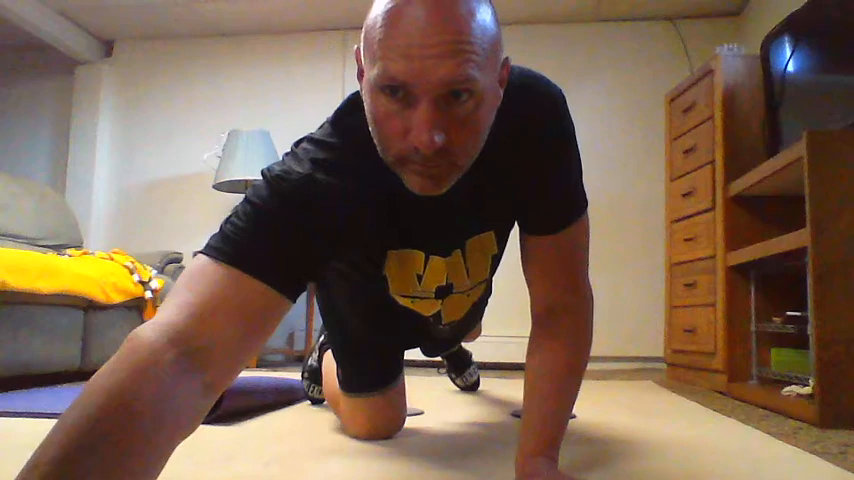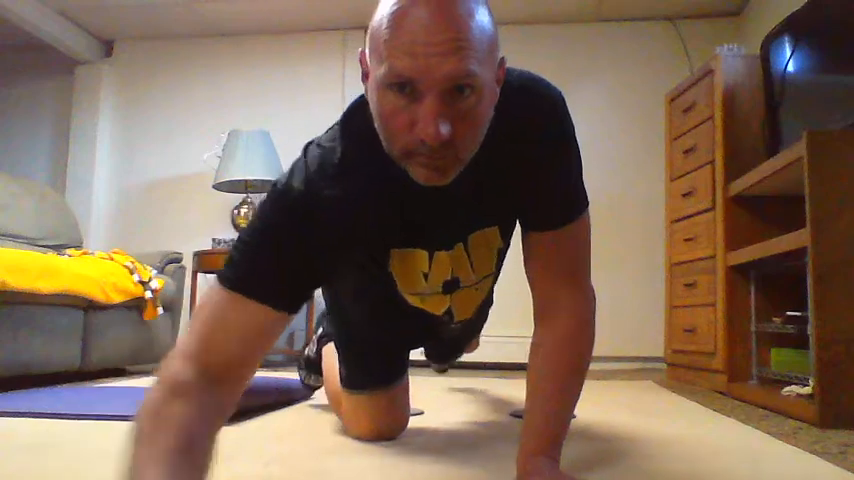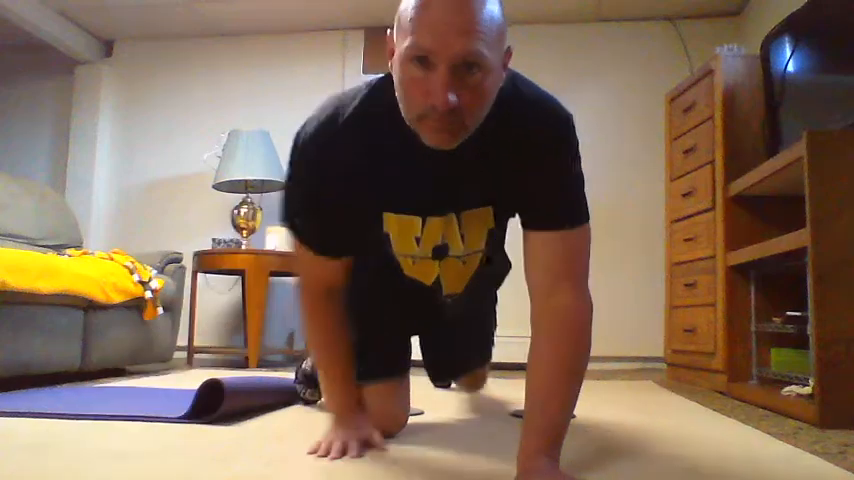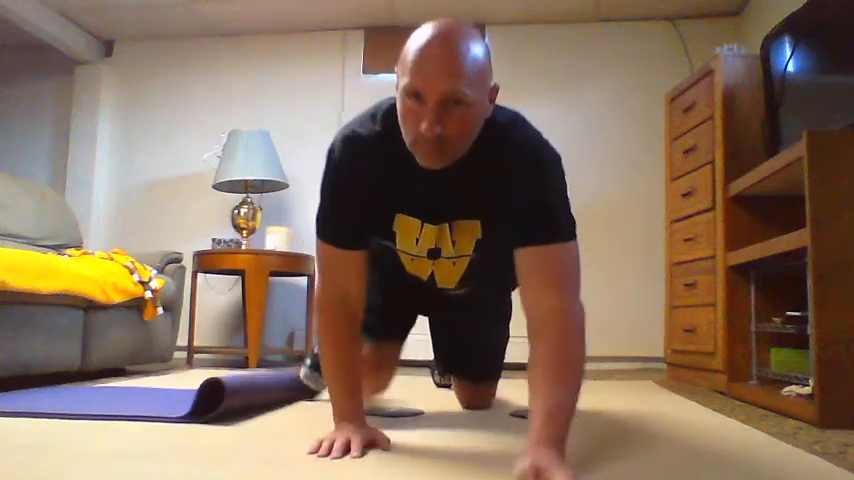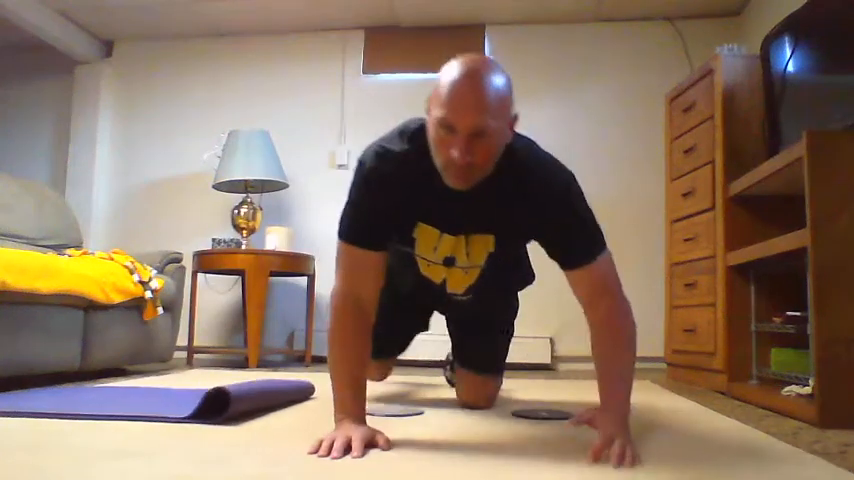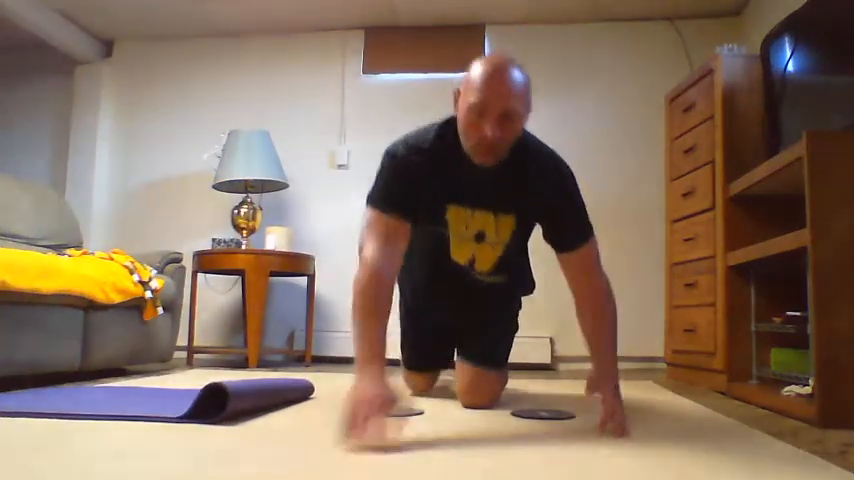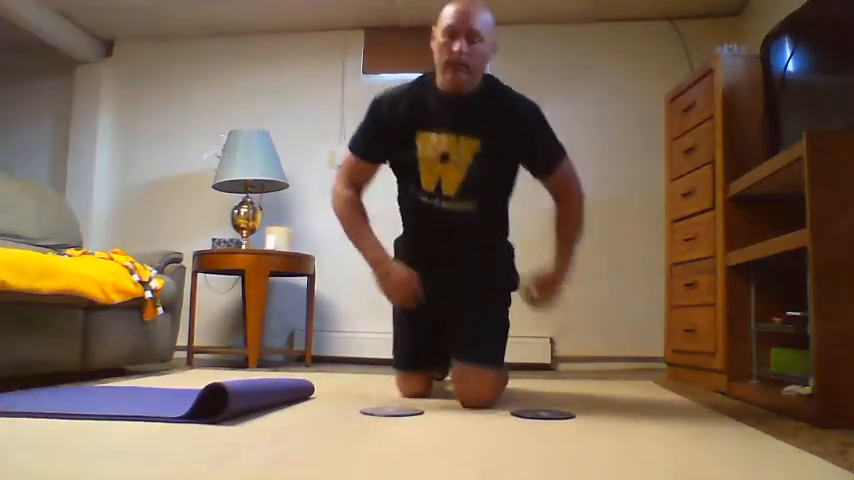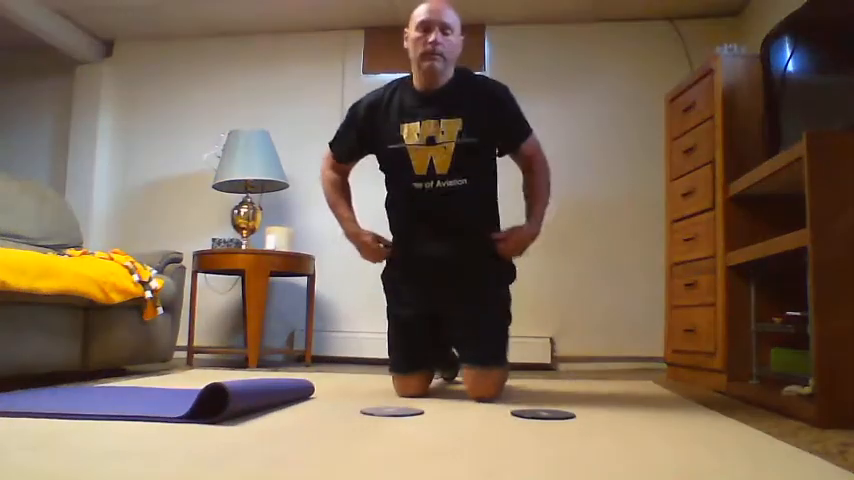
dt=0.3s
person 1, frame 1
left shoulder: (537, 117)
right shoulder: (314, 179)
left elbow: (561, 305)
right elbow: (180, 355)
left hip: (460, 295)
right hip: (364, 296)
left knee: (456, 338)
left ankle: (449, 349)
right ankle: (327, 360)
person 1, frame 2
left shoulder: (539, 119)
right shoulder: (319, 186)
left elbow: (563, 300)
right elbow: (200, 372)
left hip: (467, 289)
right hip: (371, 301)
left knee: (451, 347)
right ankle: (329, 350)
person 1, frame 3
left shoulder: (542, 127)
right shoulder: (330, 138)
left elbow: (562, 297)
right elbow: (321, 284)
right wrist: (344, 414)
left hip: (468, 283)
right hip: (375, 281)
left knee: (470, 381)
right knee: (381, 418)
left ankle: (442, 353)
right ankle: (323, 363)
person 1, frame 4
left shoulder: (528, 157)
right shoulder: (355, 150)
left elbow: (555, 306)
right elbow: (339, 293)
right wrist: (347, 418)
left hip: (480, 283)
right hip: (392, 268)
left knee: (476, 400)
right knee: (370, 377)
left ankle: (449, 359)
right ankle: (327, 358)
person 1, frame 5
left shoulder: (547, 183)
right shoulder: (384, 165)
left elbow: (605, 299)
right elbow: (352, 294)
left wrist: (614, 414)
right wrist: (348, 418)
left hip: (489, 288)
right hip: (407, 273)
left knee: (476, 397)
right knee: (375, 368)
left ankle: (464, 360)
person 1, frame 6
left shoulder: (548, 174)
right shoulder: (411, 156)
left elbow: (589, 280)
right elbow: (377, 256)
left wrist: (608, 382)
right wrist: (369, 371)
left hip: (498, 286)
right hip: (430, 276)
left knee: (479, 395)
right knee: (419, 385)
left ankle: (471, 354)
right ankle: (445, 355)
person 1, frame 7
left shoulder: (515, 114)
right shoulder: (394, 106)
left elbow: (568, 189)
right elbow: (346, 188)
left wrist: (560, 269)
right wrist: (379, 262)
left hip: (484, 270)
right hip: (418, 269)
left knee: (476, 395)
right knee: (413, 389)
left ankle: (470, 357)
right ankle: (442, 350)
person 1, frame 8
left shoulder: (490, 97)
right shoulder: (374, 109)
left elbow: (534, 162)
right elbow: (333, 170)
left wrist: (532, 226)
right wrist: (353, 231)
left hip: (479, 265)
right hip: (409, 267)
left knee: (484, 390)
right knee: (410, 389)
left ankle: (465, 352)
right ankle: (438, 349)
